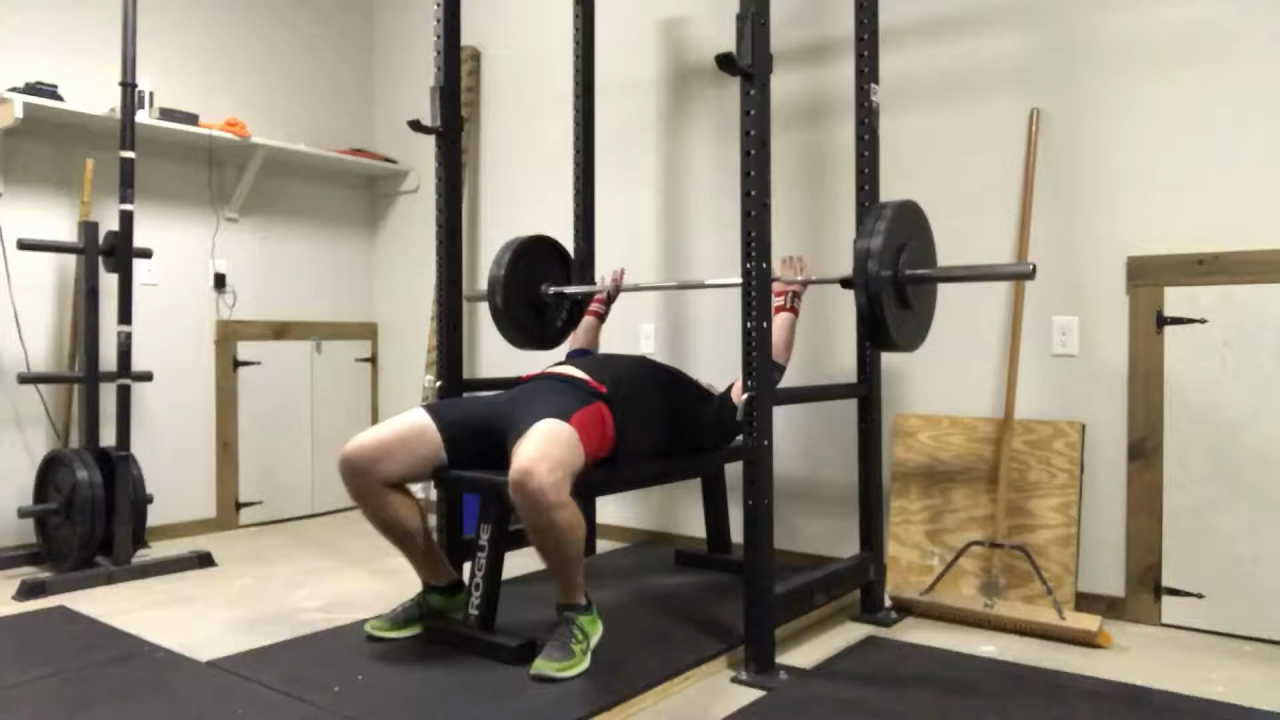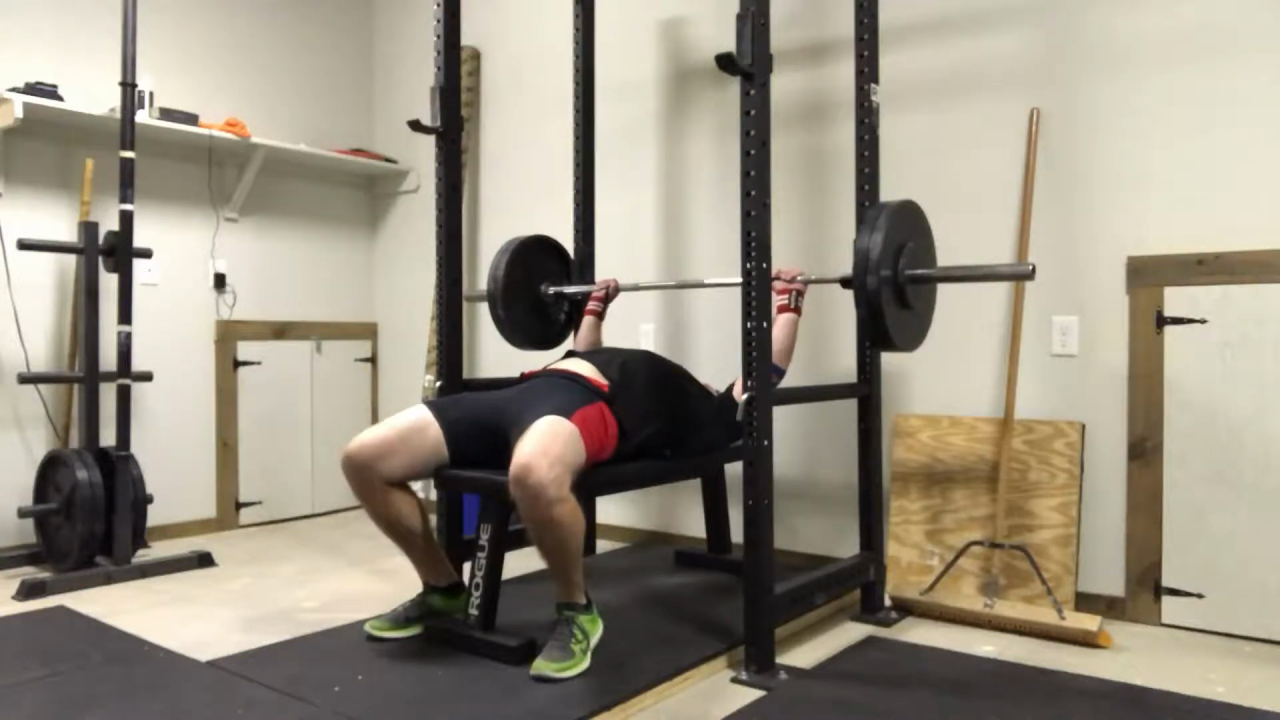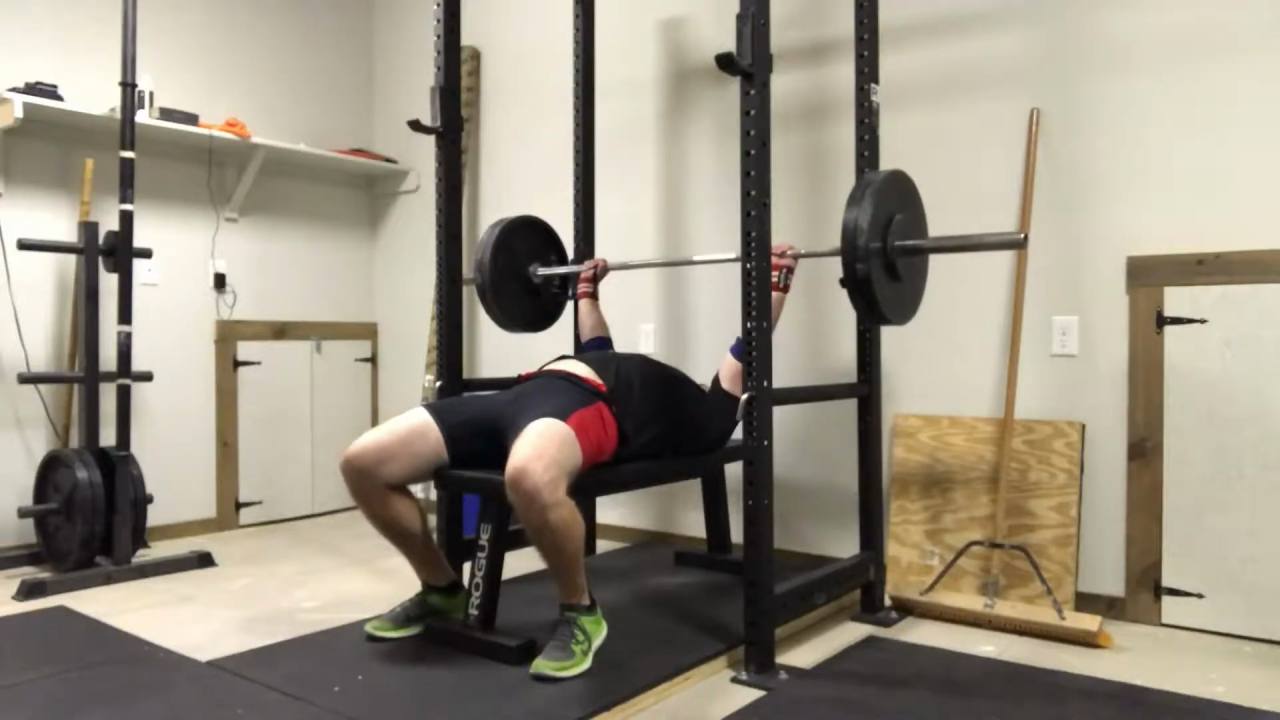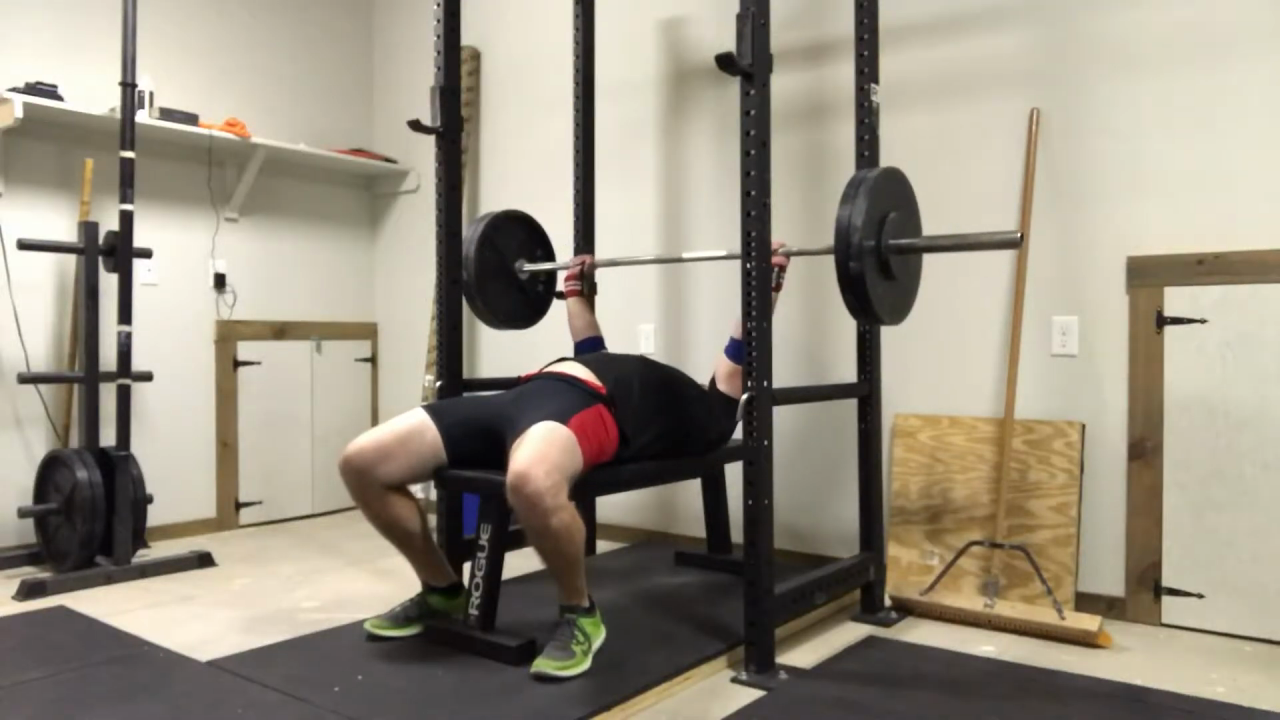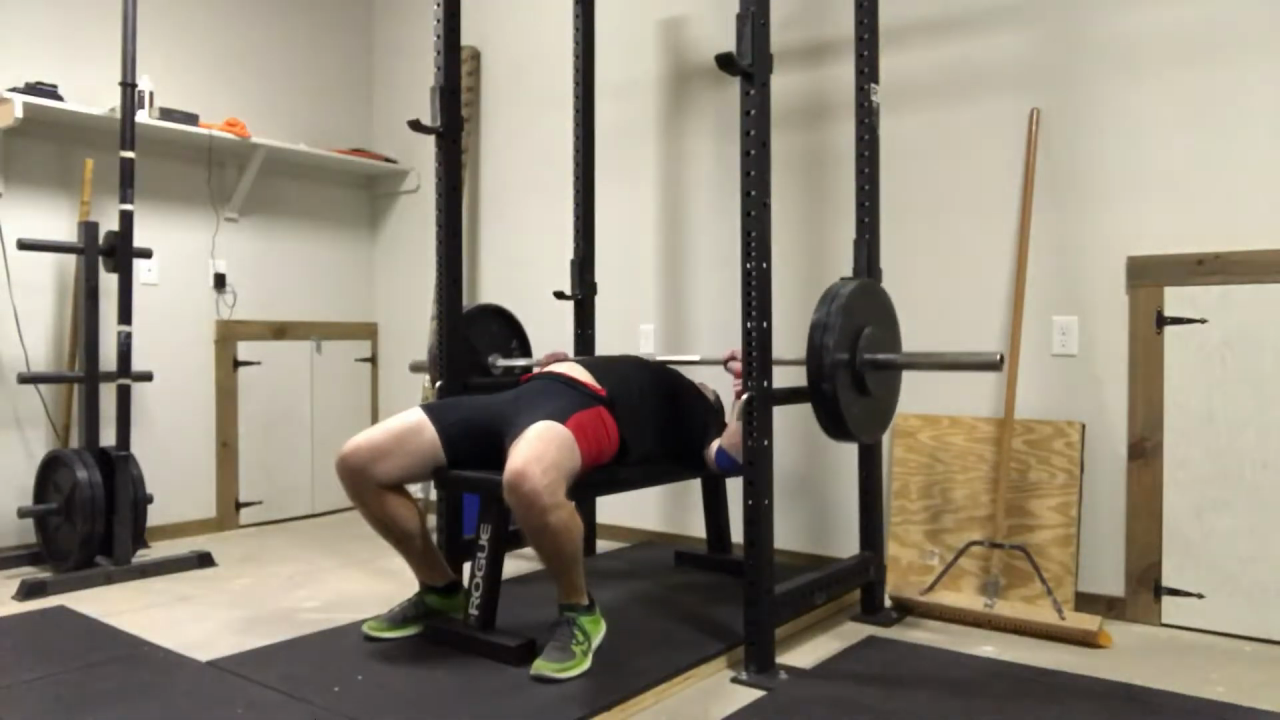
dt=1s
person 1, frame 1
left shoulder: (705, 418)
right shoulder: (653, 386)
left elbow: (765, 370)
right elbow: (579, 359)
left wrist: (786, 301)
right wrist: (599, 303)
left knee: (535, 480)
right knee: (360, 461)
left ankle: (577, 612)
right ankle: (442, 590)
person 1, frame 2
left shoulder: (707, 418)
right shoulder: (648, 388)
left elbow: (765, 372)
right elbow: (583, 360)
left wrist: (787, 303)
right wrist: (595, 306)
left knee: (535, 476)
right knee: (363, 459)
left ankle: (576, 611)
right ankle: (442, 590)
person 1, frame 3
left shoulder: (706, 418)
right shoulder: (640, 390)
left elbow: (748, 354)
right elbow: (596, 349)
left wrist: (775, 282)
right wrist: (587, 290)
left knee: (531, 478)
right knee: (362, 462)
left ankle: (580, 612)
right ankle: (441, 591)
person 1, frame 4
left shoulder: (706, 418)
right shoulder: (642, 392)
left elbow: (741, 355)
right elbow: (590, 349)
left wrist: (768, 281)
right wrist: (576, 288)
left knee: (532, 482)
right knee: (361, 462)
left ankle: (579, 615)
right ankle: (442, 593)
person 1, frame 5
left shoulder: (700, 419)
left elbow: (731, 458)
right wrist: (542, 373)
left knee: (528, 480)
right knee: (358, 460)
left ankle: (578, 612)
right ankle: (440, 591)
